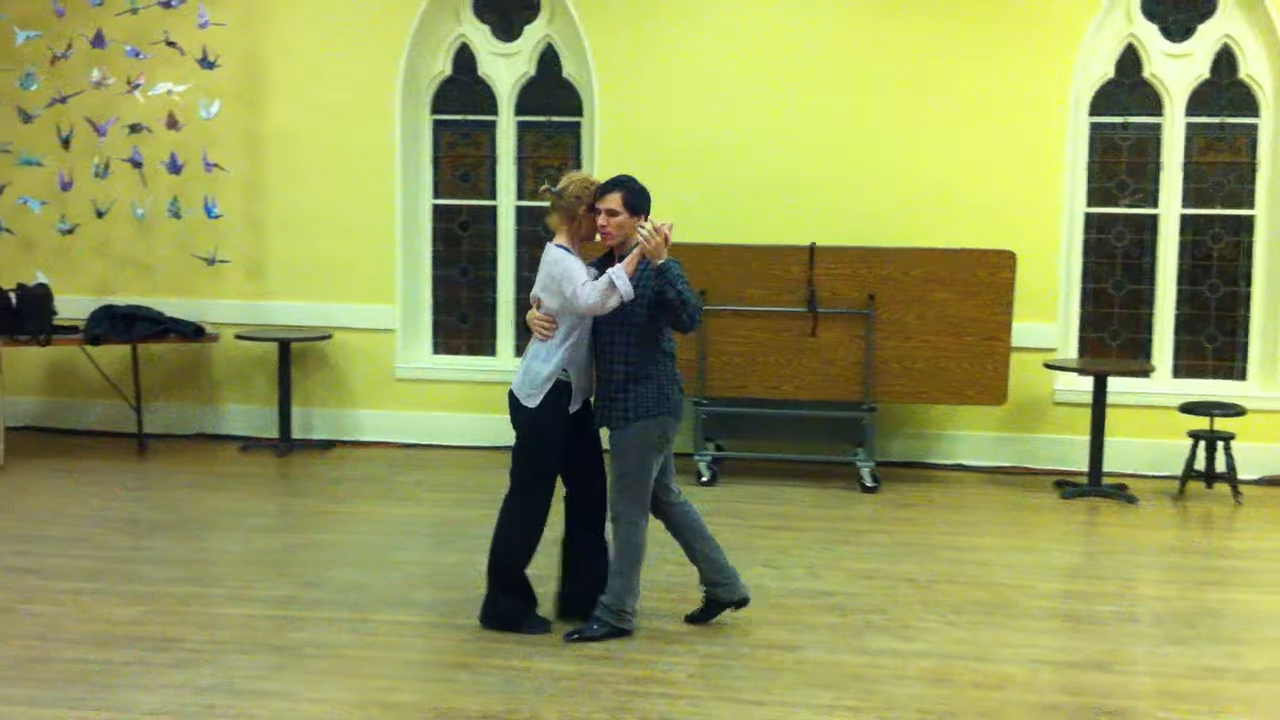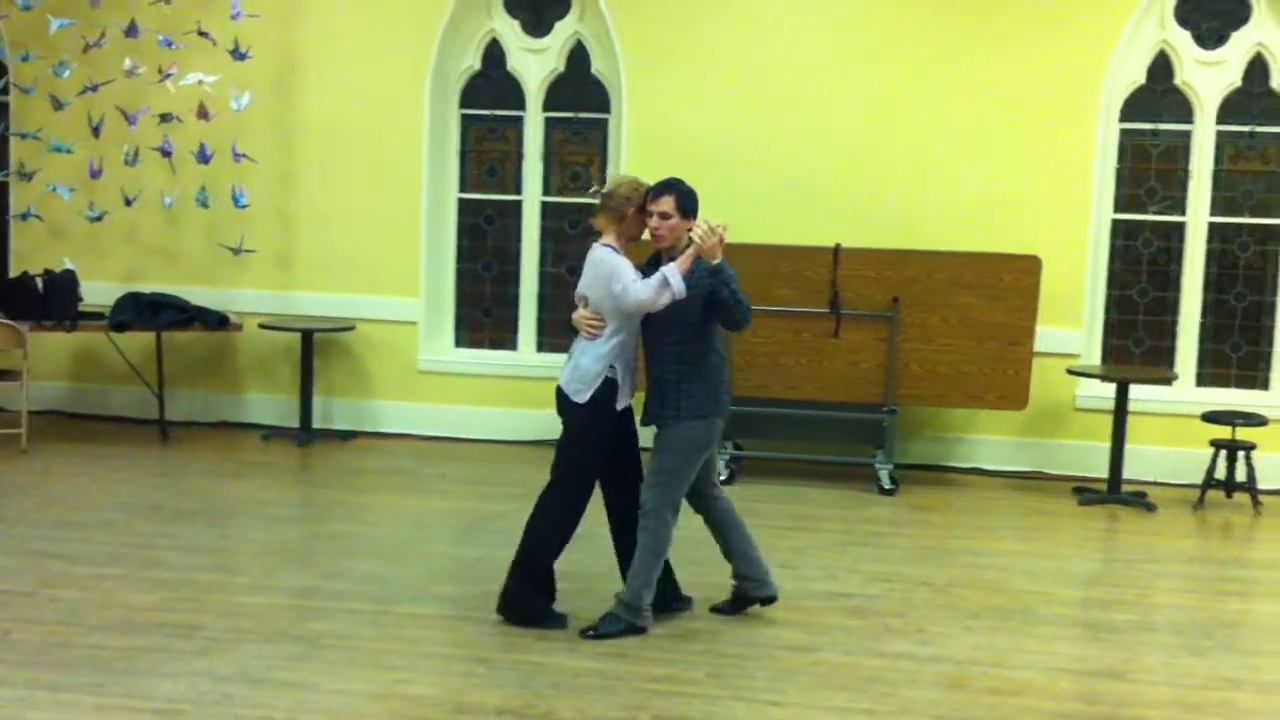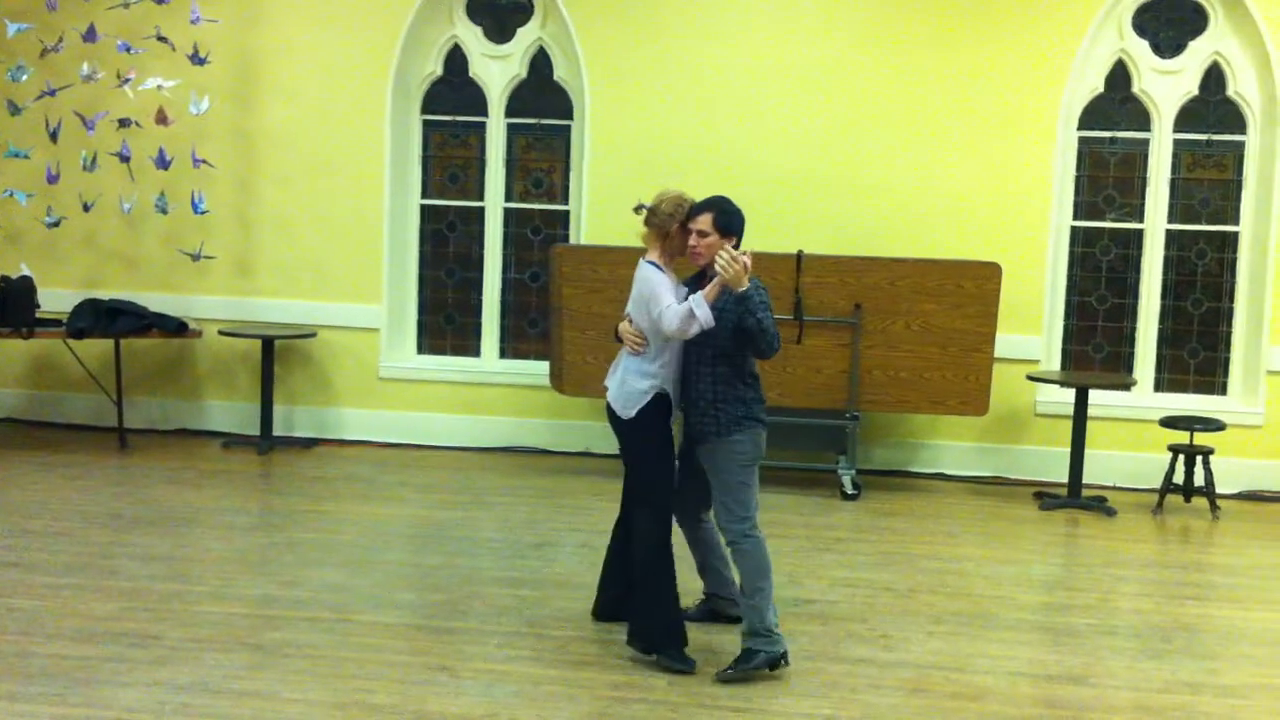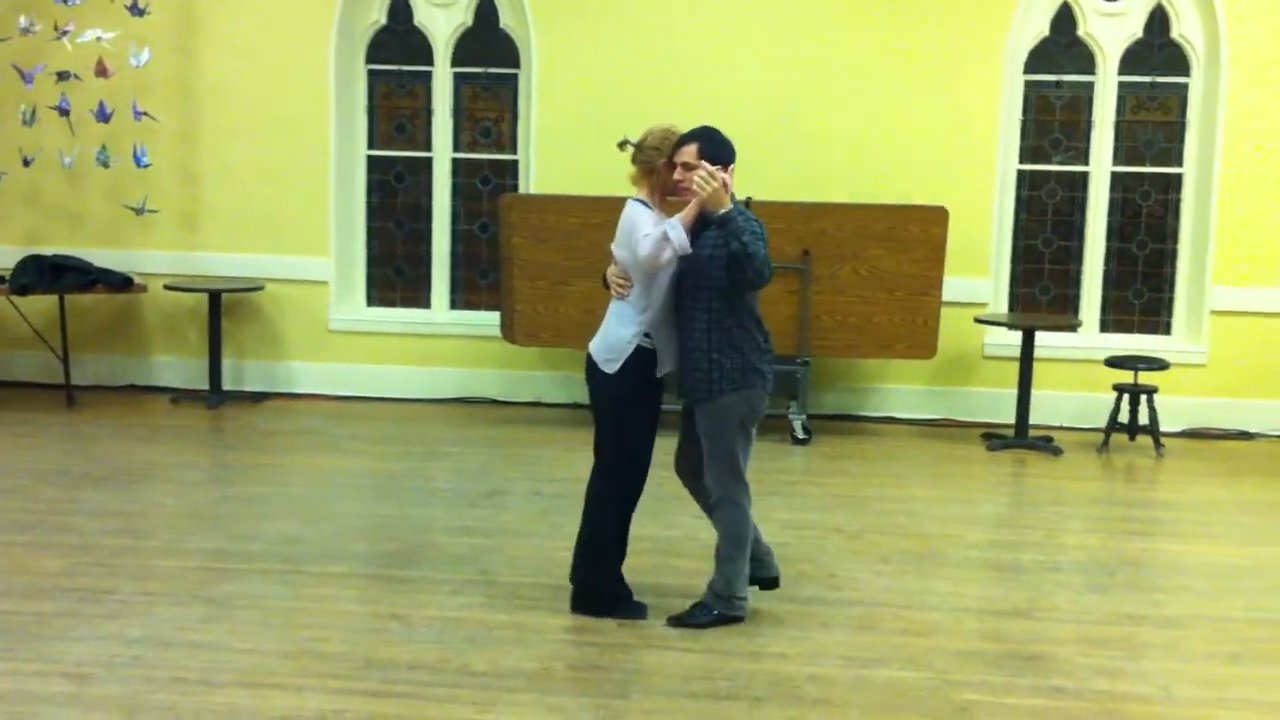
dt=1s
person 1, frame 1
left shoulder: (658, 269)
right shoulder: (598, 270)
left elbow: (688, 320)
left wrist: (660, 261)
right wrist: (535, 316)
left hip: (647, 405)
right hip: (627, 405)
left knee: (627, 510)
right knee: (665, 499)
left ankle: (616, 613)
right ankle: (723, 585)
person 1, frame 2
left shoulder: (706, 272)
right shoulder: (646, 272)
left elbow: (738, 320)
right elbow: (610, 311)
left wrist: (715, 262)
right wrist: (580, 315)
left hip: (695, 405)
right hip: (676, 404)
left knee: (656, 504)
right knee: (705, 494)
left ankle: (632, 610)
right ankle: (755, 582)
person 1, frame 3
left shoulder: (746, 291)
right shoulder: (690, 287)
left elbow: (768, 347)
left wrist: (742, 289)
right wrist: (626, 328)
left hip: (735, 427)
right hip: (698, 424)
left knee: (739, 528)
right knee: (688, 511)
left ankle: (765, 641)
right ankle: (723, 599)
person 1, frame 4
left shoulder: (741, 225)
right shoulder: (692, 227)
left elbow: (757, 274)
left wrist: (723, 211)
right wrist: (617, 273)
left hip: (734, 377)
right hip: (704, 375)
left knee: (726, 485)
right knee: (693, 469)
left ankle: (728, 598)
right ankle: (758, 562)
person 2, frame 1
left shoulder: (568, 259)
right shoulder: (560, 261)
right elbow: (591, 301)
right wrist: (639, 254)
left hip: (569, 396)
right hip: (543, 398)
left knee: (588, 492)
right knee: (529, 499)
left ankle: (583, 596)
right ankle: (504, 606)
person 2, frame 2
left shoulder: (608, 257)
right shoulder: (609, 261)
right elbow: (644, 298)
right wrist: (692, 255)
left hip: (607, 392)
right hip: (591, 394)
left knee: (627, 492)
right knee: (567, 494)
left ankle: (652, 590)
right ankle: (524, 599)
person 2, frame 3
left shoulder: (657, 274)
right shoulder: (653, 277)
right elbow: (674, 324)
right wrist: (720, 283)
left hip: (642, 402)
right hip: (641, 405)
left knee: (640, 505)
right knee: (655, 513)
left ankle: (616, 598)
right ankle: (656, 632)
person 2, frame 4
left shoulder: (650, 214)
right shoulder: (639, 215)
right elbow: (654, 254)
right wrist: (698, 203)
left hip: (639, 361)
right hip: (622, 362)
left knee: (628, 471)
right knee: (616, 473)
left ankle: (594, 578)
right ankle: (598, 592)
